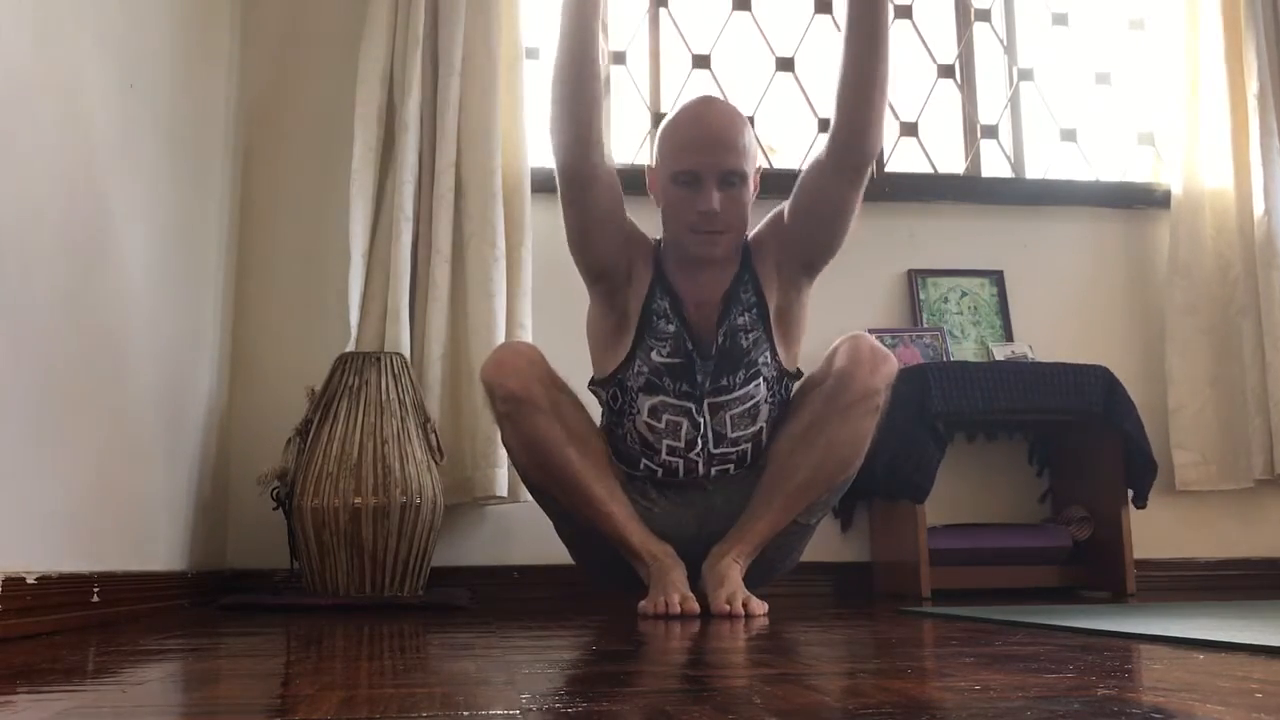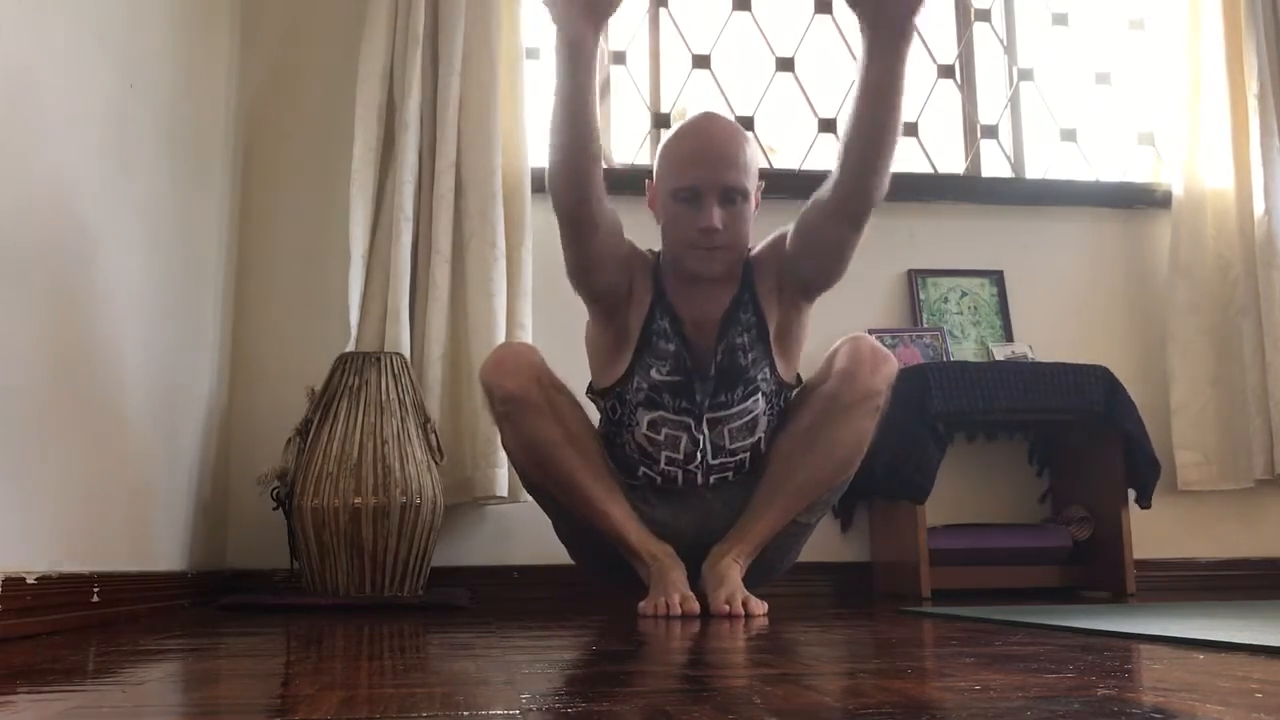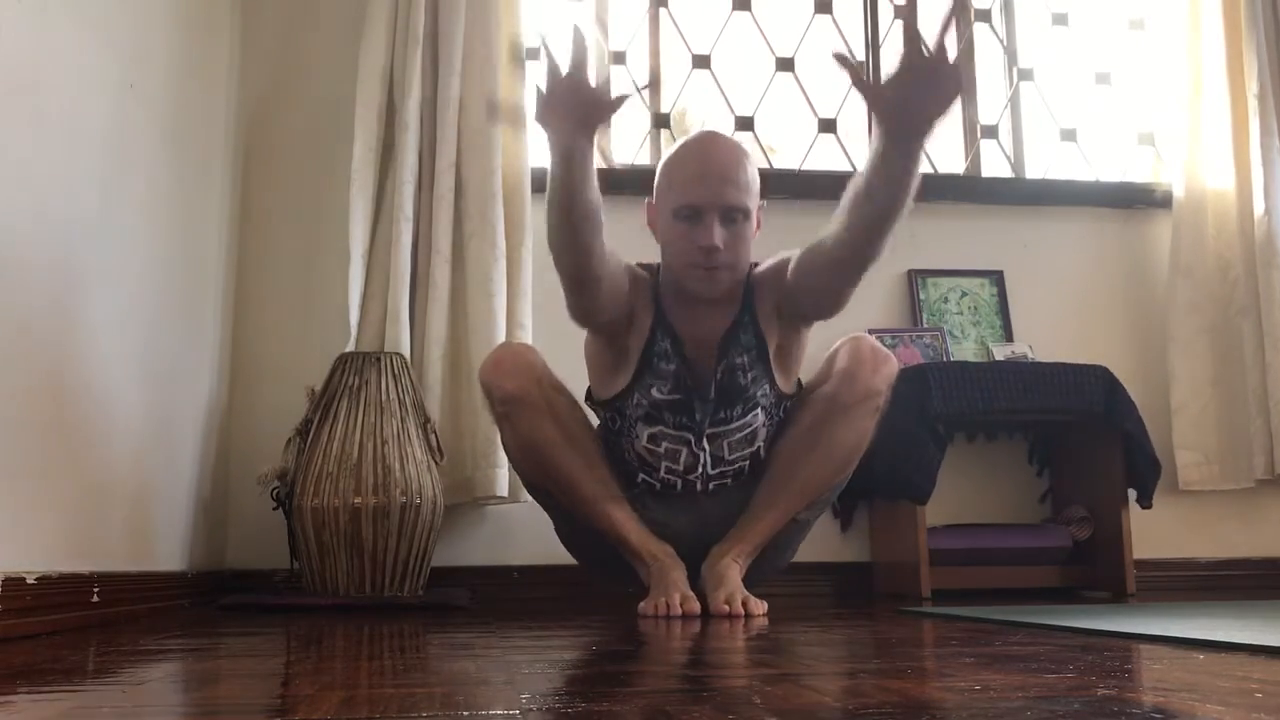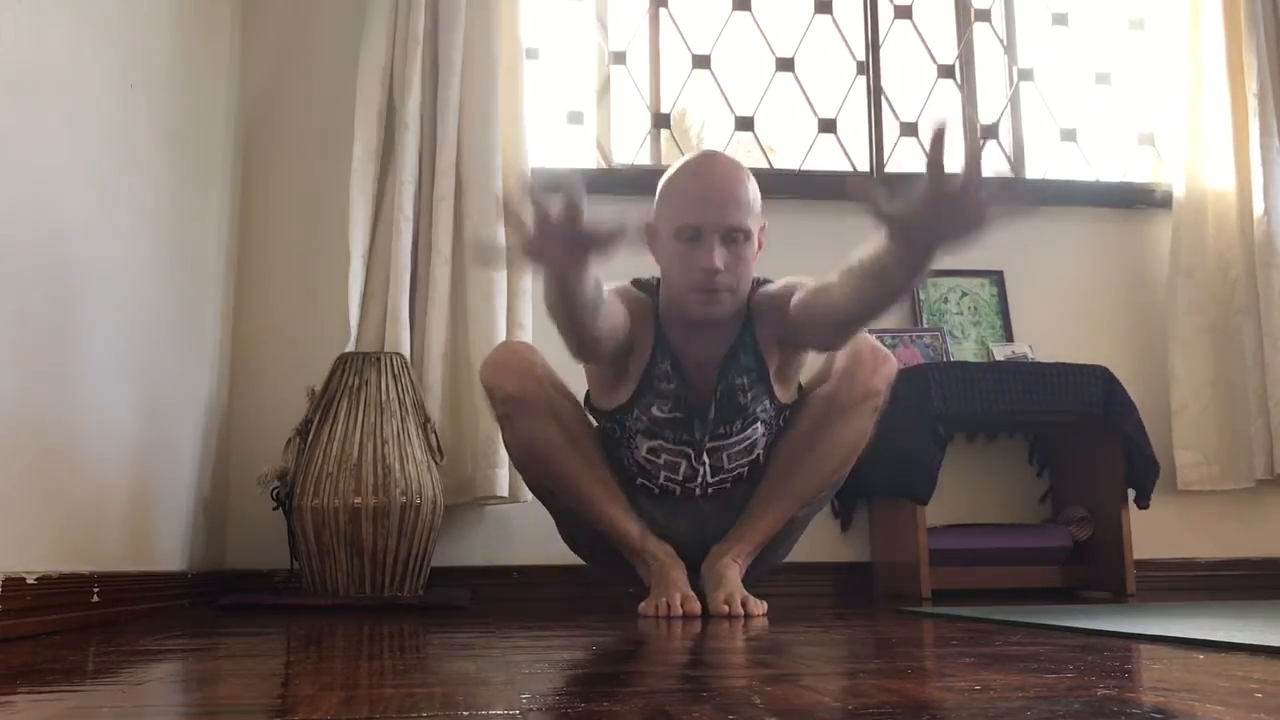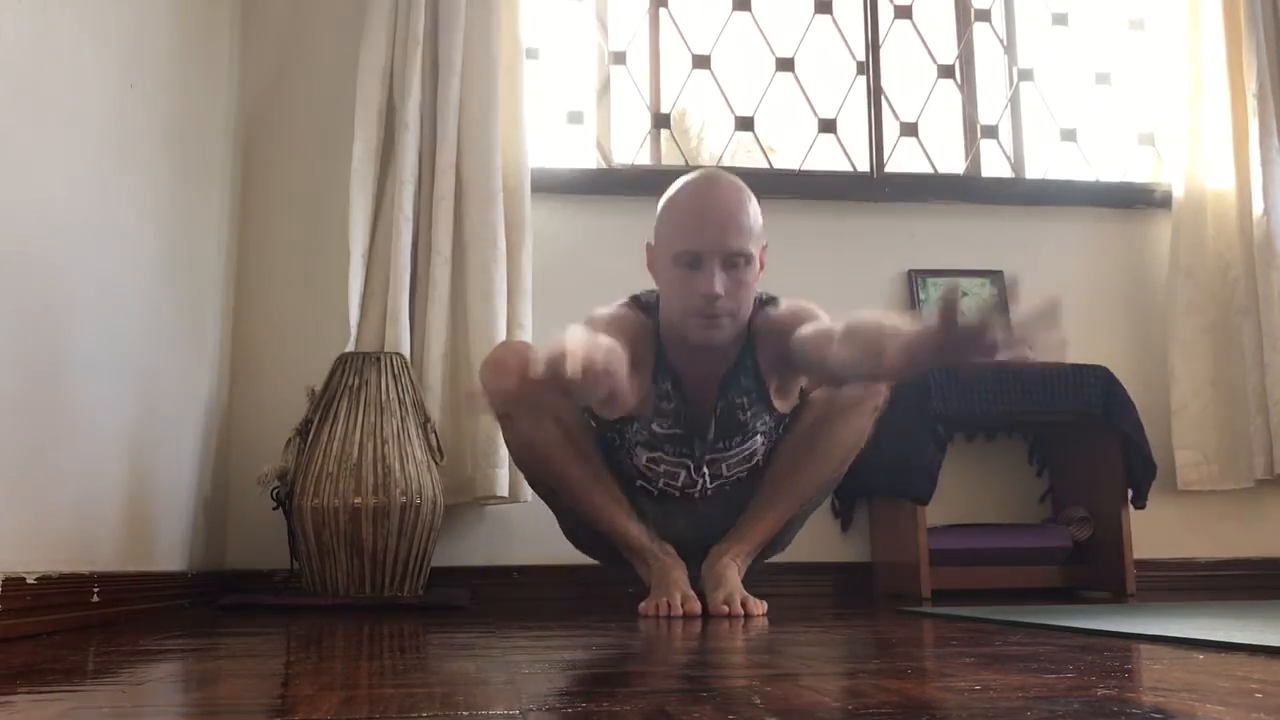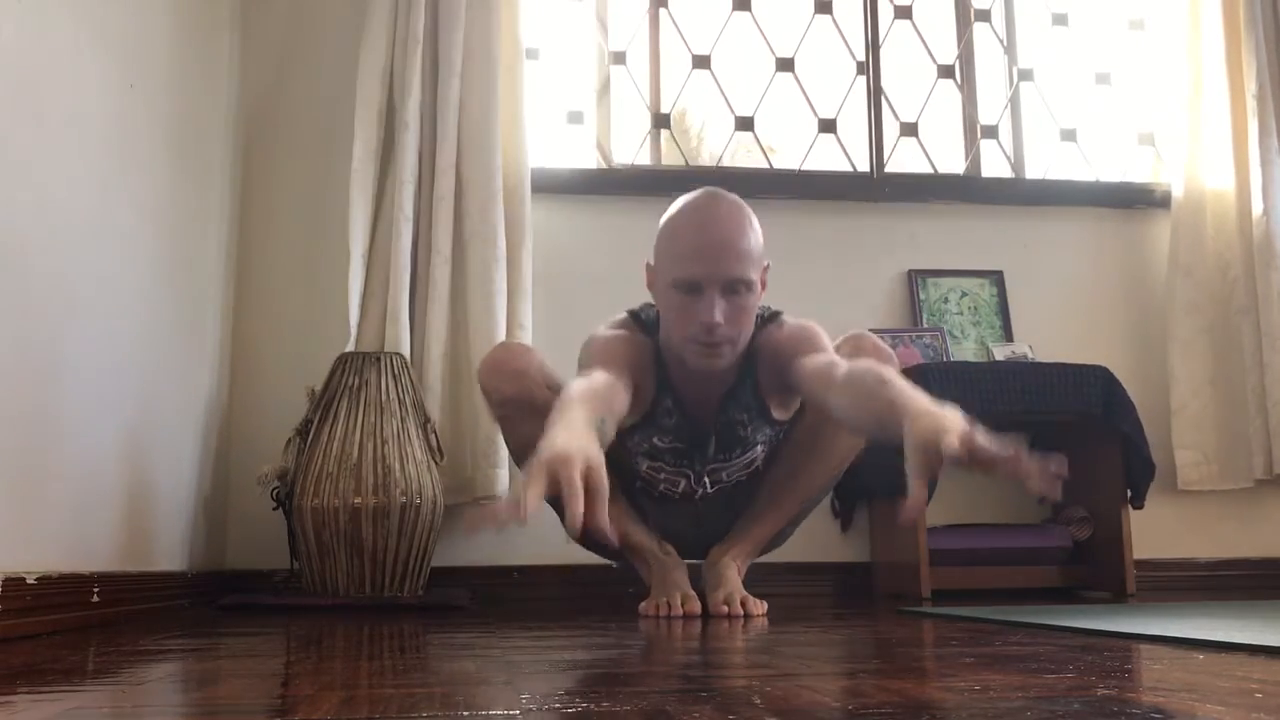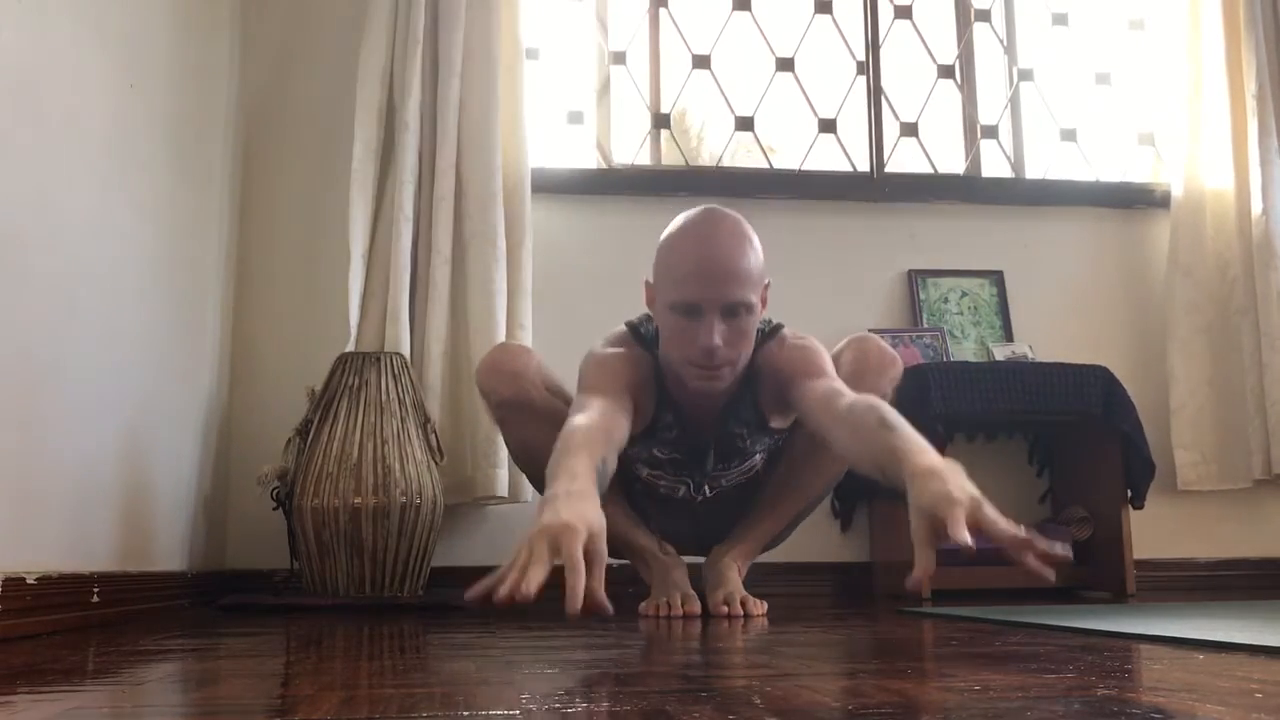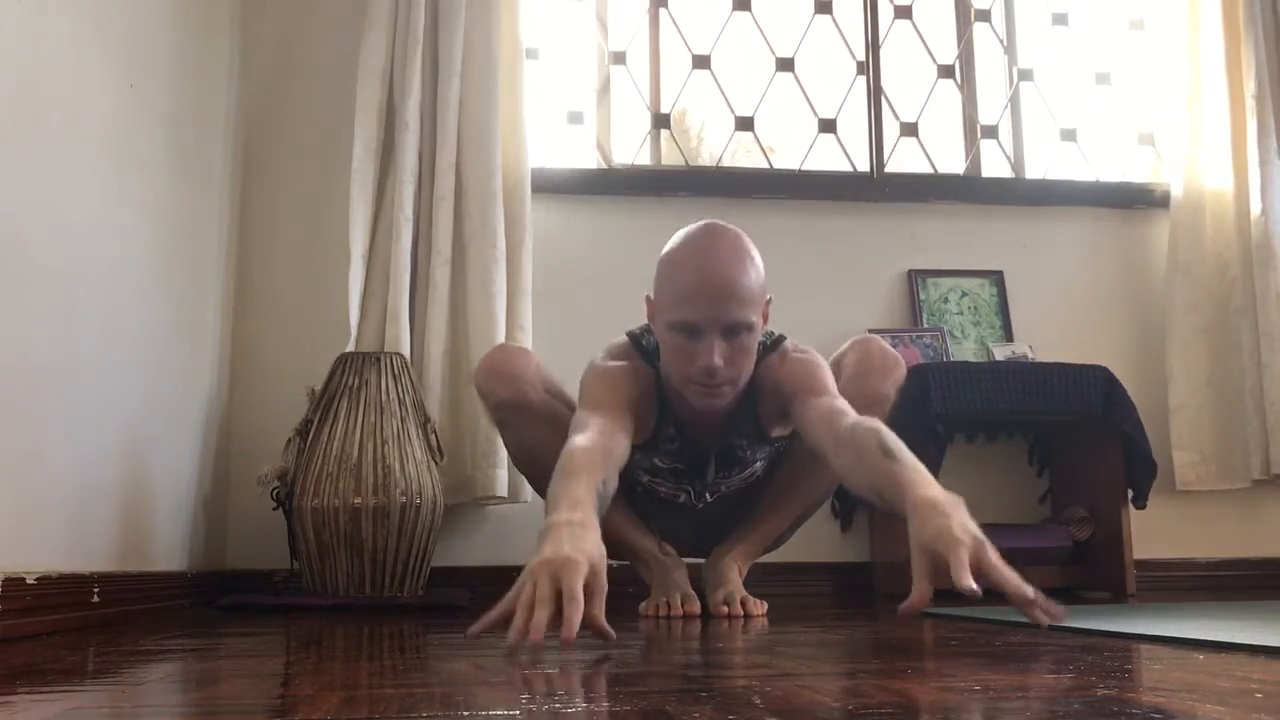
dt=0.1s
person 1, frame 1
left shoulder: (780, 266)
right shoulder: (623, 272)
left elbow: (854, 151)
right elbow: (576, 161)
left hip: (757, 525)
right hip: (627, 524)
left knee: (866, 364)
right knee: (509, 370)
left ankle: (732, 560)
right ankle: (655, 560)
person 1, frame 2
left shoulder: (780, 281)
right shoulder: (622, 284)
left elbow: (853, 204)
right elbow: (576, 194)
left hip: (751, 531)
right hip: (623, 526)
left knee: (866, 362)
right knee: (509, 368)
left ankle: (728, 559)
right ankle: (653, 559)
person 1, frame 3
left shoulder: (782, 298)
right shoulder: (623, 302)
left elbow: (857, 238)
right elbow: (577, 254)
left wrist: (901, 138)
right wrist: (569, 145)
left hip: (755, 524)
right hip: (627, 530)
left knee: (866, 364)
right knee: (507, 370)
left ankle: (731, 558)
right ankle: (655, 558)
person 1, frame 4
left shoulder: (780, 317)
right shoulder: (626, 316)
left elbow: (850, 294)
right elbow: (585, 314)
left wrist: (912, 243)
right wrist: (566, 267)
left hip: (745, 524)
right hip: (623, 519)
left knee: (869, 365)
right knee: (508, 371)
left ankle: (733, 558)
right ankle: (654, 555)
person 1, frame 5
left shoulder: (782, 331)
right shoulder: (630, 327)
left elbow: (846, 344)
right elbow: (598, 346)
left wrist: (923, 342)
right wrist: (575, 355)
left hip: (750, 521)
right hip: (631, 521)
left knee: (884, 368)
right knee: (510, 369)
left ankle: (731, 558)
right ankle: (656, 561)
person 1, frame 6
left shoulder: (784, 343)
right shoulder: (625, 346)
left elbow: (851, 385)
right elbow: (593, 393)
left wrist: (931, 421)
right wrist: (569, 441)
left hip: (748, 515)
right hip: (633, 518)
left ankle: (730, 559)
right ankle: (656, 560)
person 1, frame 7
left shoulder: (784, 359)
right shoulder: (622, 362)
left elbow: (849, 411)
right elbow: (593, 423)
left wrist: (932, 473)
right wrist: (568, 508)
left hip: (748, 517)
right hip: (634, 519)
left ankle: (730, 561)
right ankle: (656, 561)
person 1, frame 8
left shoulder: (787, 369)
right shoulder: (623, 371)
left elbow: (847, 431)
right elbow: (593, 441)
left wrist: (928, 501)
right wrist: (570, 527)
left hip: (750, 517)
right hip: (638, 518)
left ankle: (732, 558)
right ankle: (657, 560)
